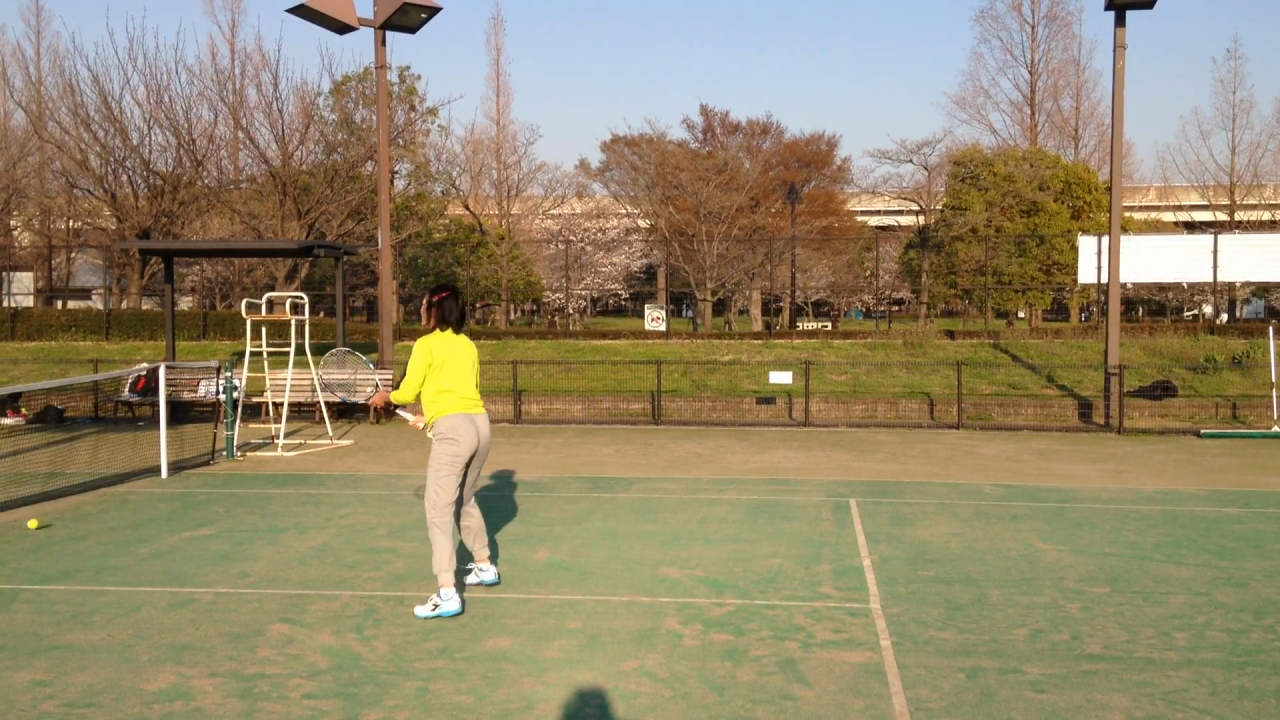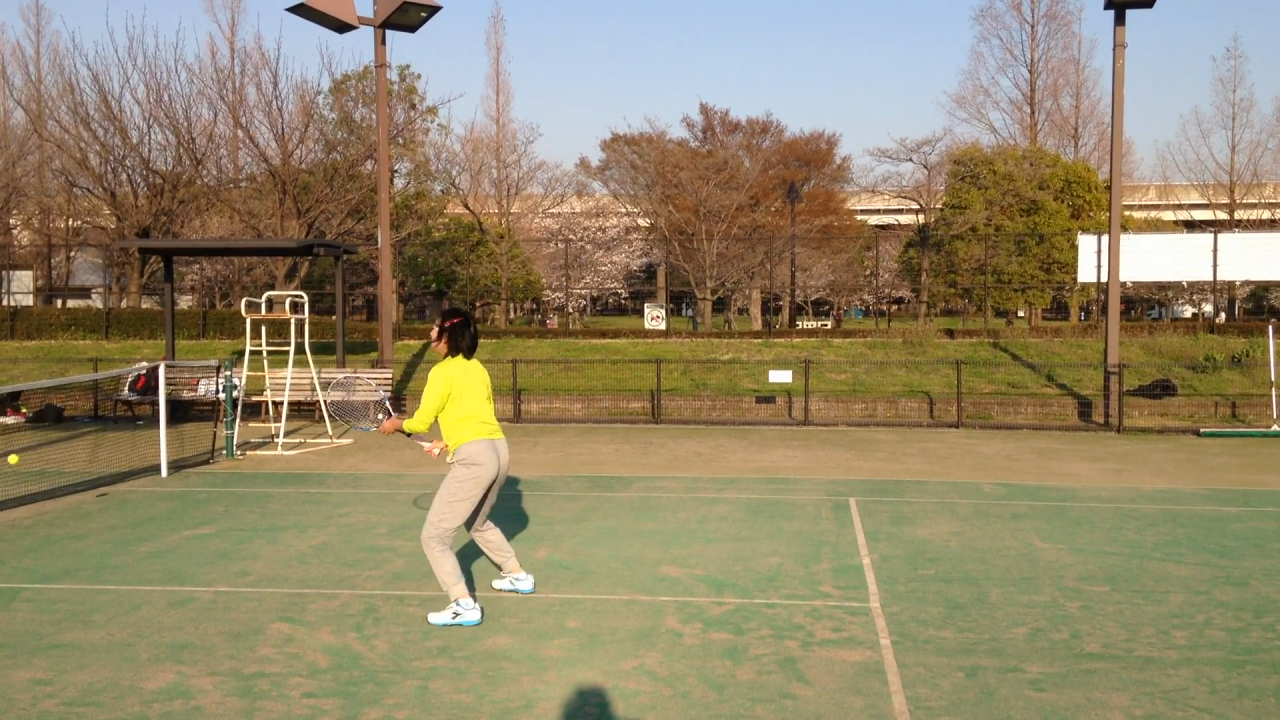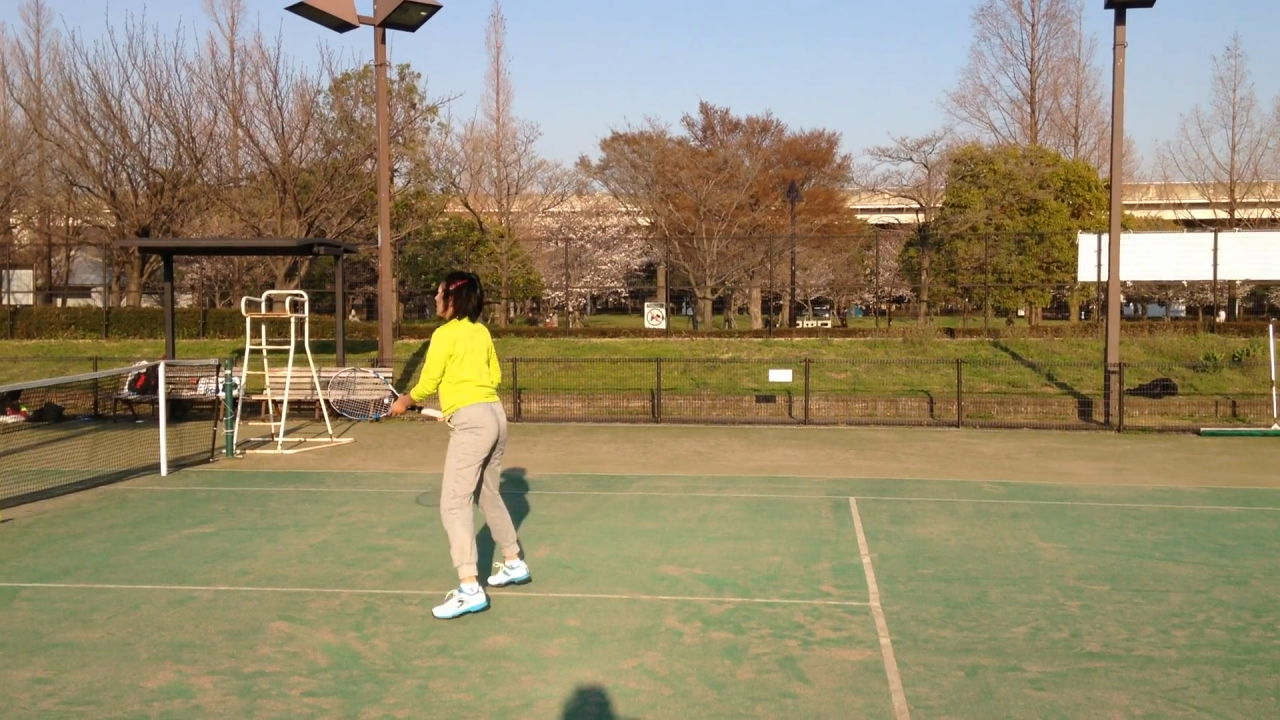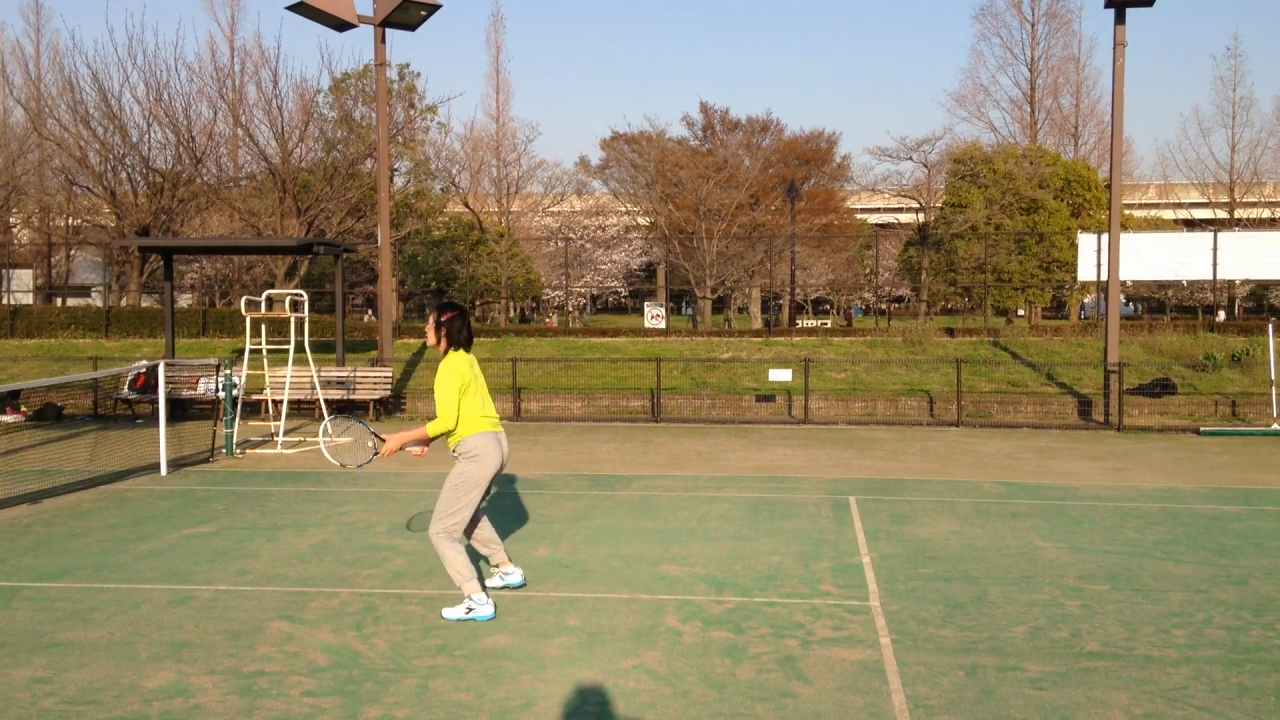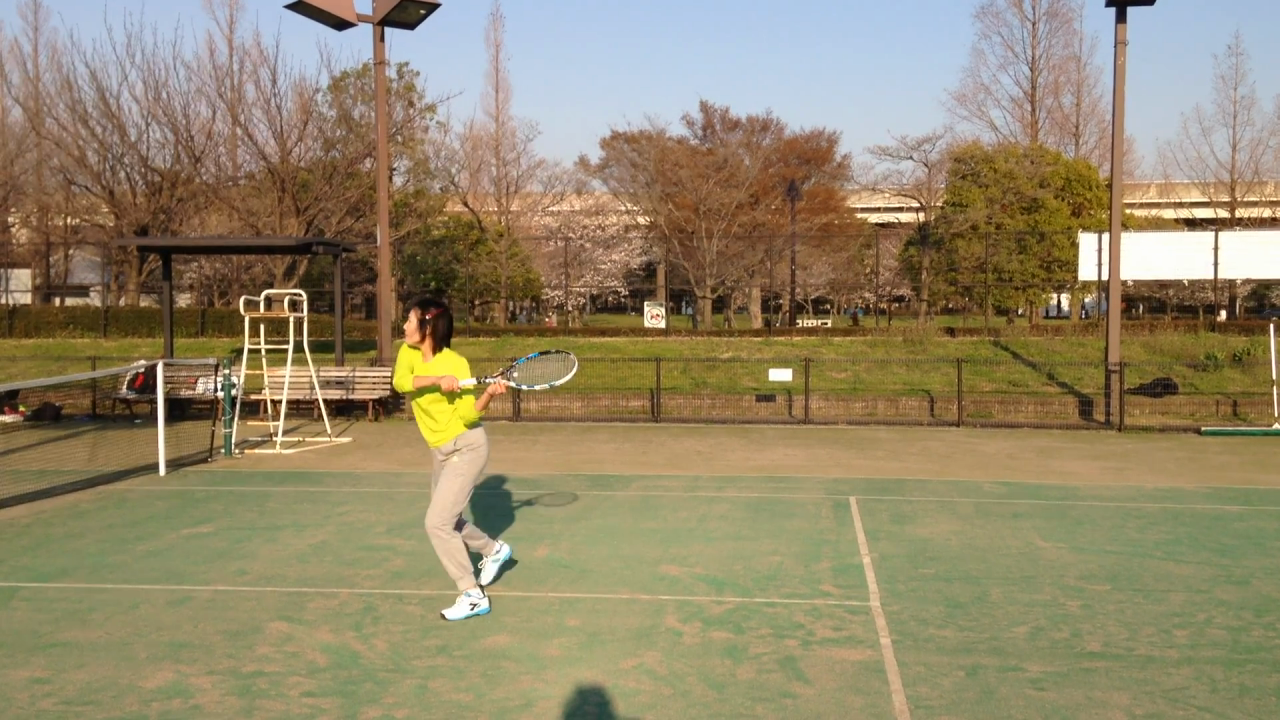
dt=0.3s
person 1, frame 1
left shoulder: (425, 345)
right shoulder: (467, 345)
left elbow: (406, 393)
left wrist: (382, 397)
right wrist: (431, 415)
left hip: (452, 432)
right hip: (478, 425)
left knee: (437, 516)
right knee: (464, 500)
left ankle: (447, 593)
right ankle: (484, 564)
person 1, frame 2
left shoulder: (442, 373)
right shoulder: (477, 369)
left elbow: (421, 423)
left wrist: (395, 424)
right wrist: (448, 442)
left hip: (473, 459)
right hip: (498, 451)
left knee: (433, 537)
right knee: (477, 523)
left ankle: (465, 604)
right ankle: (518, 575)
person 1, frame 3
left shoulder: (444, 335)
right shoulder: (481, 332)
left elbow: (427, 386)
left wrist: (403, 402)
left hip: (471, 424)
right hip: (494, 416)
left knee: (454, 507)
right knee: (489, 495)
left ankle: (469, 589)
right ankle: (514, 563)
person 1, frame 4
left shoulder: (451, 366)
right shoulder: (464, 360)
left elbow: (446, 421)
left wrist: (401, 438)
right wrist: (427, 443)
left hip: (476, 451)
right hip: (495, 445)
left knee: (442, 531)
right knee: (469, 517)
left ankle: (477, 600)
right ankle: (507, 569)
person 1, frame 5
left shoulder: (457, 363)
right shoulder: (408, 351)
left elbow: (469, 418)
right elbow: (402, 383)
left wrist: (487, 396)
right wrist: (435, 381)
left hip: (467, 447)
right hip: (440, 450)
left knee: (437, 525)
right knee: (448, 521)
left ankle: (472, 595)
right ankle: (493, 549)
